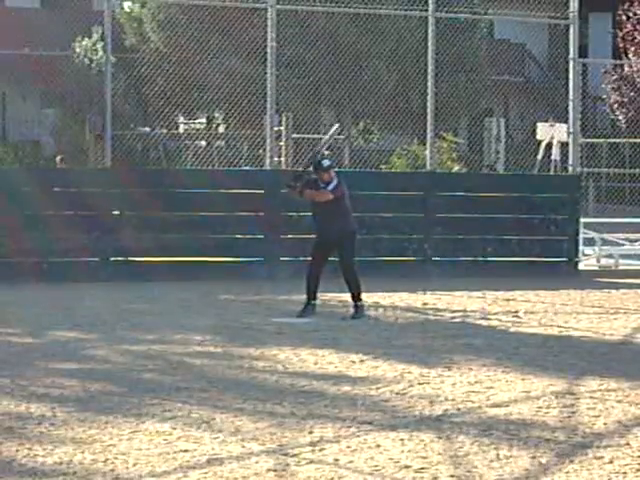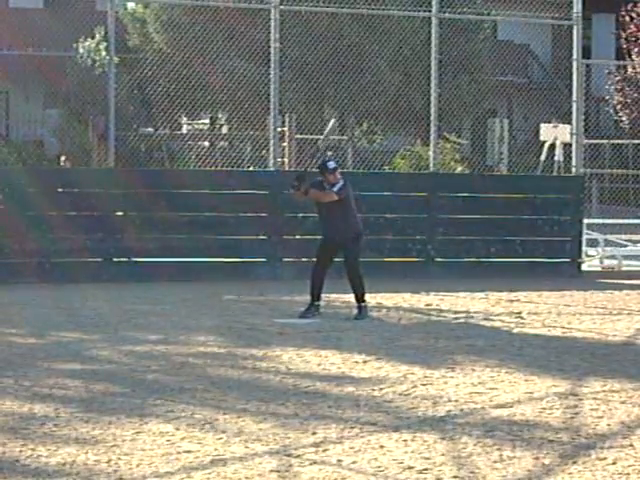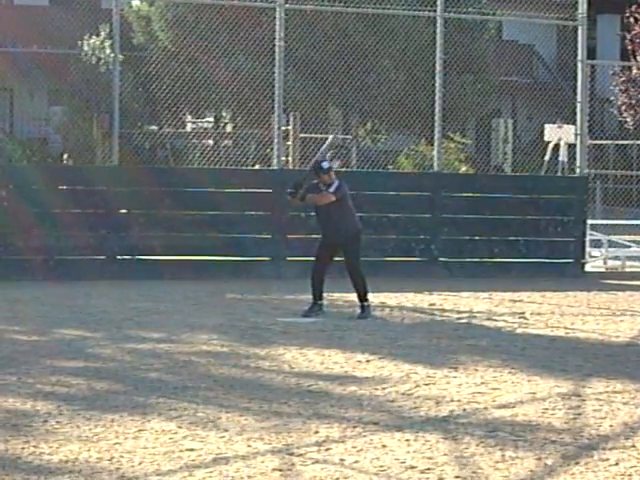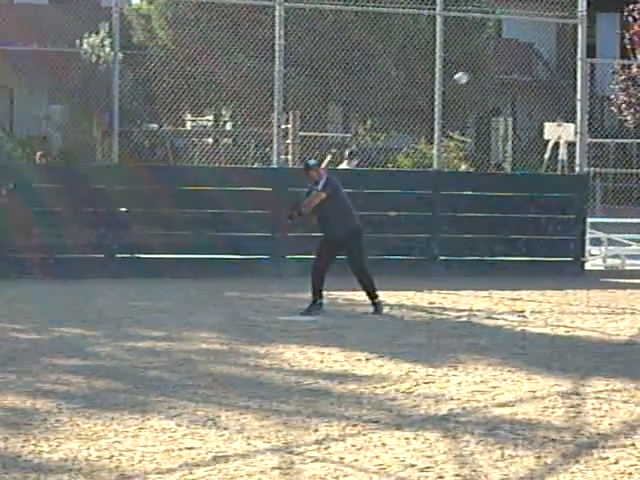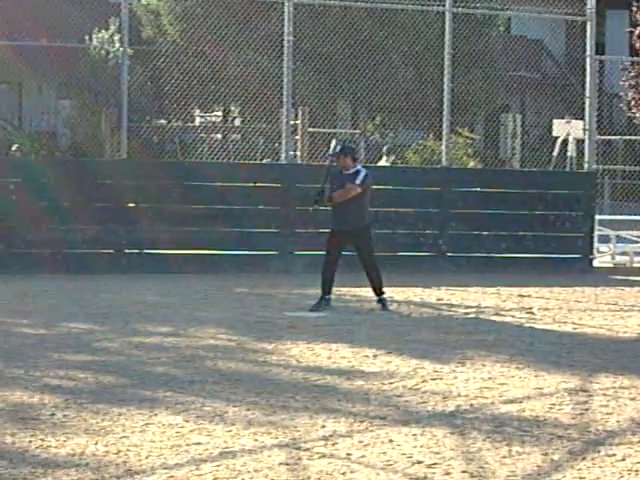
dt=1s
person 1, frame 1
left shoulder: (338, 183)
right shoulder: (312, 182)
left elbow: (320, 196)
right elbow: (297, 190)
left wrist: (302, 191)
right wrist: (296, 186)
left hip: (345, 233)
right hip: (324, 234)
left knee: (348, 267)
right knee: (314, 268)
left ankle: (358, 304)
right ankle: (311, 303)
person 1, frame 2
left shoulder: (343, 184)
right shoulder: (318, 184)
left elbow: (324, 197)
right elbow: (300, 194)
left wrist: (305, 189)
right wrist: (299, 186)
left hip: (351, 234)
right hip: (330, 236)
left knee: (352, 268)
right knee: (319, 268)
left ankle: (362, 305)
right ankle: (315, 304)
person 1, frame 3
left shoulder: (339, 185)
right shoulder: (314, 187)
left elbow: (320, 199)
right elbow: (297, 200)
left wrist: (302, 195)
right wrist: (296, 193)
left hip: (350, 234)
right hip: (329, 236)
left knee: (353, 268)
right knee: (318, 268)
left ankle: (365, 305)
right ankle: (317, 303)
person 1, frame 4
left shoulder: (328, 181)
right shoulder: (312, 191)
left elbow: (314, 201)
right elbow: (310, 212)
left wrist: (297, 212)
right wrist: (299, 211)
left hip: (351, 232)
right hip: (331, 236)
left knee: (358, 266)
right knee: (318, 267)
left ankle: (375, 300)
right ankle: (317, 302)
person 1, frame 5
left shoulder: (363, 175)
right shoulder: (336, 175)
left elbow: (348, 193)
right elbow: (330, 197)
left wrist: (330, 197)
right wrist: (326, 197)
left hip: (360, 227)
right hip: (339, 227)
left knee: (369, 262)
right knee: (329, 261)
left ankle: (381, 297)
right ankle: (325, 298)
